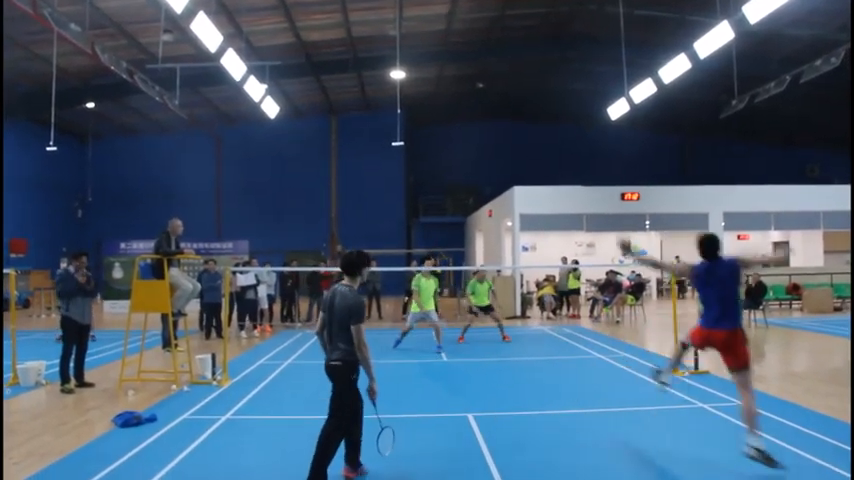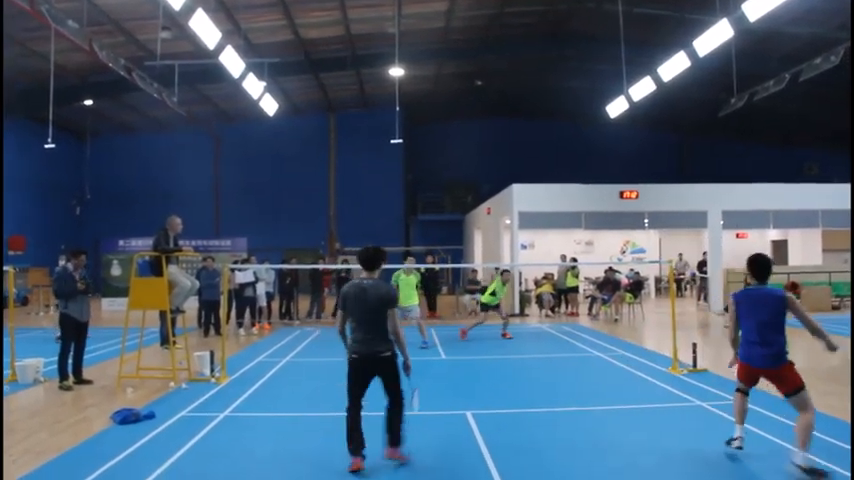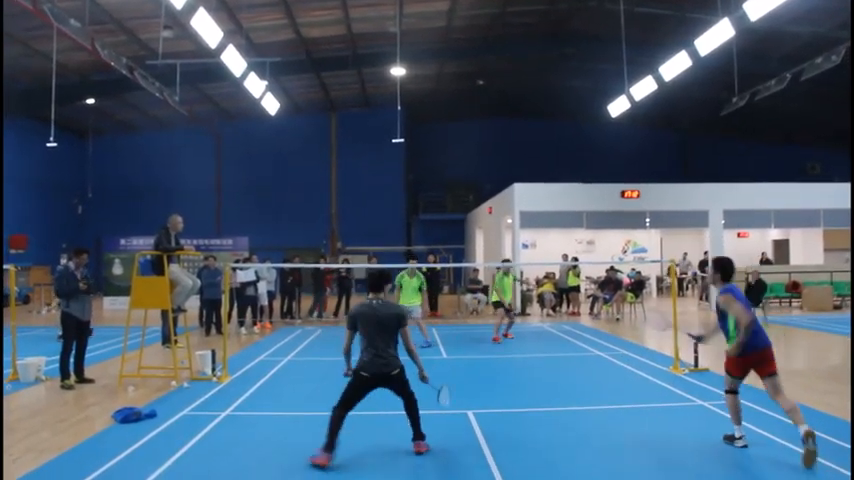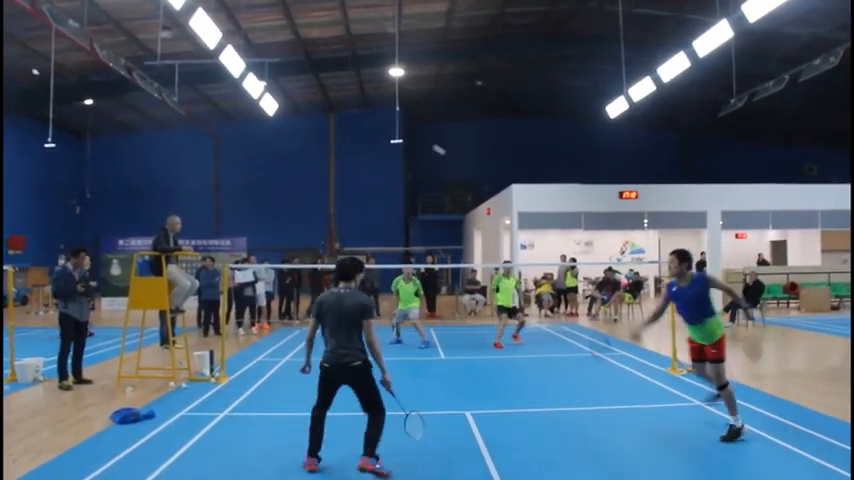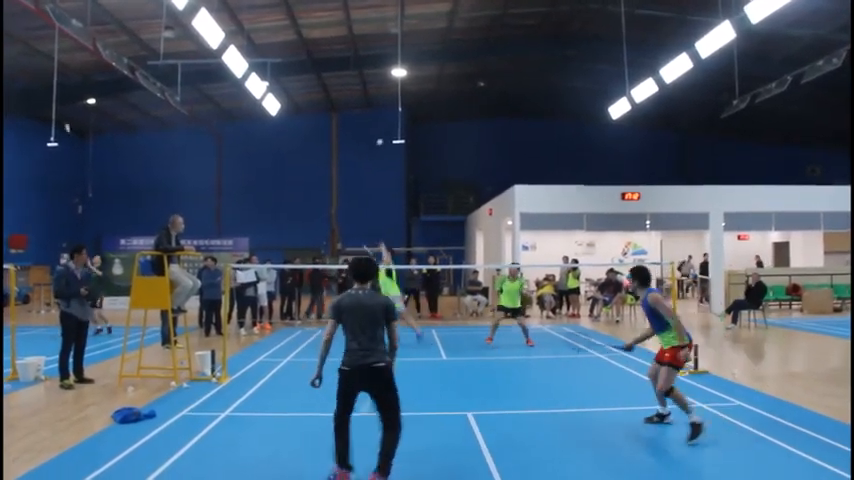
dt=0.4s
person 1, frame 1
left shoulder: (332, 293)
right shoulder: (355, 300)
left elbow: (319, 331)
right elbow: (360, 345)
right wrist: (372, 379)
left hip: (334, 362)
right hip: (345, 366)
left knee: (354, 412)
right knee: (336, 424)
person 1, frame 2
left shoulder: (347, 290)
right shoulder: (387, 291)
left elbow: (340, 328)
right elbow: (395, 330)
right wrist: (406, 357)
left hip: (358, 356)
right hip: (384, 354)
left knee: (354, 407)
right knee: (396, 401)
left ankle: (356, 456)
right ankle: (394, 448)
person 1, frame 3
left shoulder: (356, 311)
right shoulder: (398, 311)
left elbow: (347, 347)
right elbow: (408, 346)
left wrist: (348, 367)
right wrist: (421, 369)
left hip: (365, 371)
right hip: (392, 370)
left knee: (340, 409)
right knee: (409, 400)
left ankle: (325, 454)
right ankle: (419, 441)
person 1, frame 4
left shoulder: (323, 299)
right shoulder: (364, 301)
left elbow: (310, 336)
right elbow: (370, 340)
left wrist: (307, 360)
right wrist: (384, 371)
left hip: (330, 364)
right hip: (356, 364)
left knee: (319, 410)
right knee: (376, 410)
left ankle: (312, 458)
right ankle: (368, 458)
person 1, frame 5
left shoulder: (341, 302)
right shoulder: (385, 302)
left elbow: (327, 339)
right elbow: (394, 342)
left wrist: (319, 370)
right wrist: (389, 364)
left hip: (350, 368)
right hip: (379, 368)
left knee: (342, 417)
right knee: (392, 423)
person 2, frame 1
left shoulder: (695, 271)
right shoulder: (734, 265)
left elbow: (660, 265)
right elbow: (760, 260)
left wrist: (632, 254)
right wrist: (774, 258)
left hip: (707, 329)
right hip: (731, 333)
left knee: (685, 342)
right knee: (746, 390)
left ankle: (665, 375)
right ankle: (755, 445)
person 2, frame 2
left shoulder: (736, 298)
right shoulder: (783, 297)
left elbow: (733, 335)
right elbow: (811, 326)
left wrist: (736, 355)
right wrist: (828, 341)
left hip: (748, 359)
right hip: (777, 362)
left knee: (741, 389)
right knee: (806, 410)
left ankle: (738, 436)
right ankle: (801, 461)
person 2, frame 3
left shoulder: (724, 295)
right shoulder: (730, 291)
left elbow: (746, 320)
left wrist: (738, 345)
right wrist: (706, 334)
left hip: (743, 351)
right hip: (762, 347)
left knee: (731, 389)
right knee: (779, 395)
left ankle: (738, 435)
right ankle: (804, 431)
person 2, frame 4
left shoulder: (704, 279)
right shoulder: (670, 288)
left elbow: (729, 290)
right elbow: (658, 311)
left wrist: (745, 308)
right wrist: (641, 327)
left hip: (713, 335)
right hip: (695, 336)
left knee: (719, 380)
right knee: (699, 371)
left ankle: (737, 424)
right ankle: (720, 391)
person 2, frame 5
left shoulder: (653, 297)
right shoulder: (647, 297)
left elbow: (674, 319)
left wrist: (683, 347)
right wrist: (634, 342)
left hip: (677, 344)
right hip: (669, 343)
left knee: (663, 387)
right knee: (653, 375)
left ankle: (694, 418)
right ankle: (664, 413)
person 3, frame 1
left shoulder: (86, 275)
right shoulder: (64, 275)
left elbow: (93, 295)
right elbow: (61, 293)
left wrist: (90, 288)
right wrist: (77, 283)
left hip: (85, 317)
right hip: (70, 317)
left knee: (82, 350)
right knee: (68, 350)
left ankle: (79, 379)
right ankle: (65, 383)
person 3, frame 2
left shoulder: (83, 273)
right shoulder: (61, 273)
left elbow: (89, 291)
right elbow: (58, 293)
left wrist: (87, 289)
right wrist: (75, 288)
left hip: (83, 315)
right hip: (68, 315)
left knee: (80, 347)
right knee: (66, 347)
left ankle: (78, 376)
right ankle: (63, 380)
person 3, frame 3
left shoulder: (85, 272)
right shoulder: (63, 271)
left elbow: (91, 290)
right elbow: (59, 292)
left wrist: (88, 287)
right wrist: (77, 287)
left hip: (84, 314)
right hip: (69, 314)
left knee: (82, 346)
right knee: (68, 346)
left ankle: (79, 375)
right ankle: (65, 378)
person 3, frame 4
left shoulder: (83, 273)
right shoulder: (61, 272)
left elbow: (90, 291)
right elbow: (56, 293)
left wrist: (87, 289)
right wrist: (74, 289)
left hip: (82, 314)
right hip: (68, 314)
left knee: (80, 347)
right knee: (66, 347)
left ankle: (77, 376)
right ankle: (63, 379)
person 3, frame 5
left shoulder: (86, 272)
right shoulder: (63, 271)
left elbow: (90, 290)
right elbow: (58, 293)
left wrist: (90, 294)
right wrist: (77, 292)
left hip: (83, 314)
right hip: (69, 314)
left knee: (81, 346)
right knee: (67, 346)
left ankle: (79, 375)
right ankle: (64, 378)
person 4, frame 1
left shoulder: (176, 239)
right shoulder: (163, 238)
left elbow: (176, 254)
right elbow: (164, 252)
left wrist: (185, 253)
right wrist: (183, 251)
left hip: (175, 269)
right hip: (164, 271)
left knee: (196, 287)
right knee: (187, 287)
left ankle: (178, 308)
right ankle: (173, 310)
person 4, frame 2
left shoulder: (174, 237)
right shoulder: (161, 235)
left elbow: (174, 252)
right elbow: (162, 249)
left wrist: (184, 250)
right wrist: (181, 249)
left hip: (173, 267)
right hip: (162, 268)
left knee: (194, 284)
right knee: (185, 284)
left ankle: (177, 305)
right ankle: (171, 307)
person 4, frame 3
left shoulder: (175, 236)
right shoulder: (163, 234)
left elbow: (176, 250)
right elbow: (164, 248)
left wrist: (186, 249)
right wrist: (183, 247)
left hip: (175, 265)
right hip: (164, 267)
left knee: (196, 283)
right knee: (186, 283)
left ankle: (178, 304)
right ankle: (173, 306)
person 4, frame 4
left shoulder: (174, 236)
right shoulder: (161, 235)
left elbow: (174, 250)
right elbow: (162, 248)
left wrist: (184, 249)
right wrist: (181, 248)
left hip: (173, 266)
right hip: (162, 268)
left knee: (194, 284)
right knee: (185, 284)
left ankle: (176, 305)
right ankle: (171, 307)
person 4, frame 5
left shoulder: (176, 236)
right shoulder: (164, 235)
right elbow: (164, 249)
left wrist: (184, 248)
right wrist: (183, 248)
left hip: (176, 275)
left knee: (196, 283)
right knee: (187, 284)
left ankle: (177, 306)
right ankle: (175, 306)
